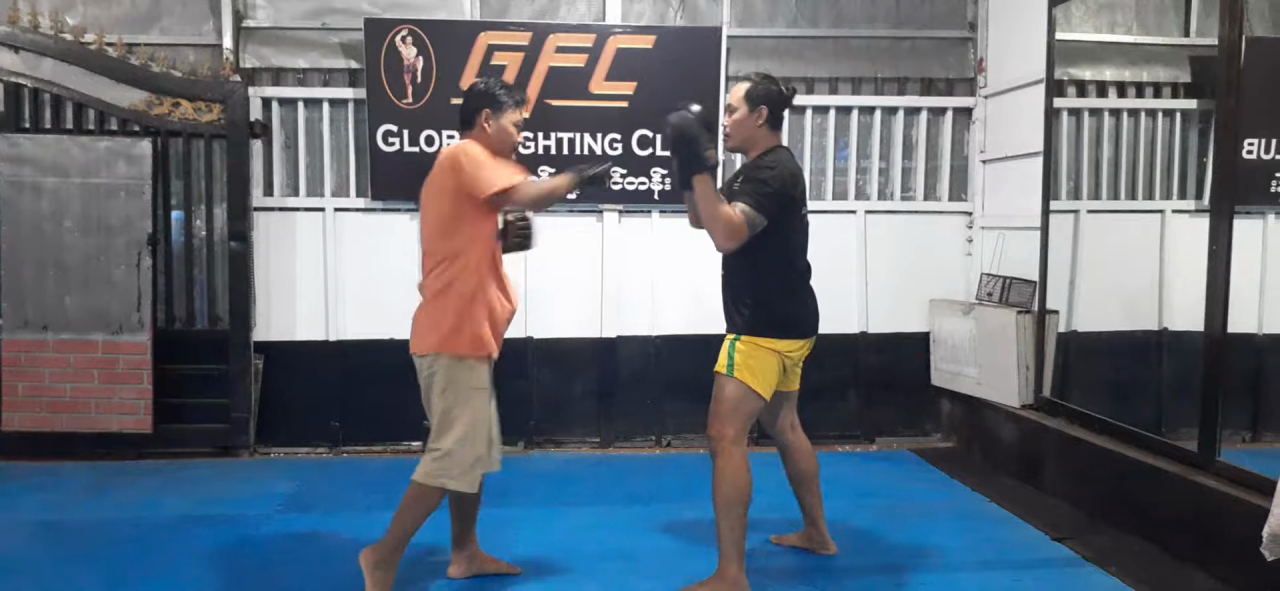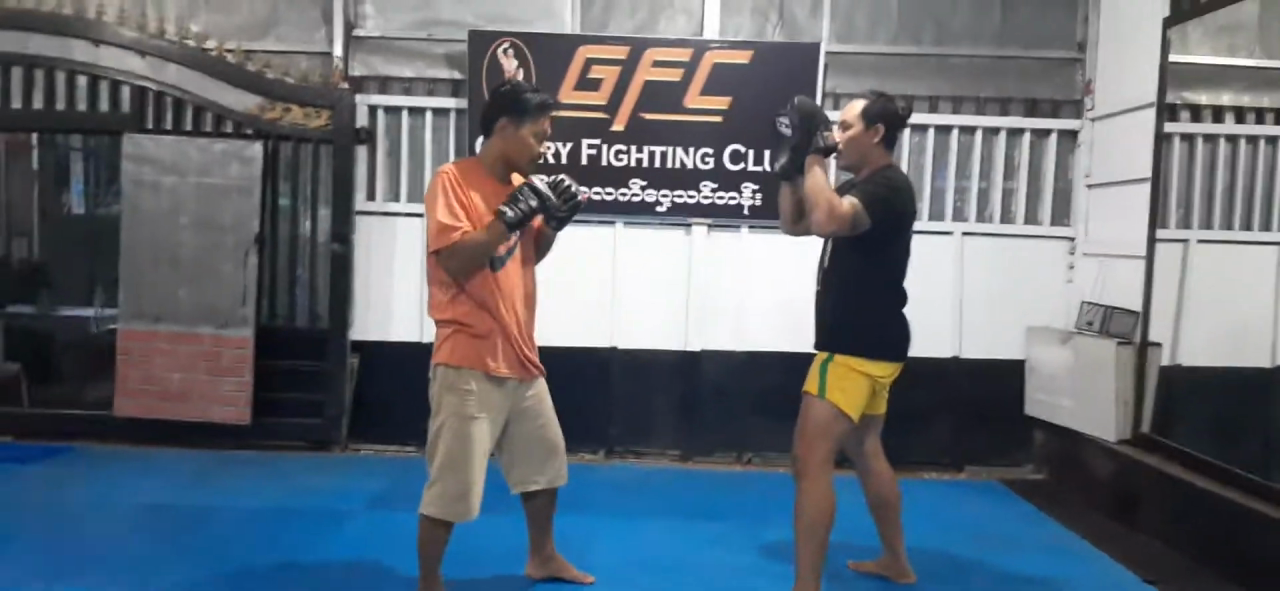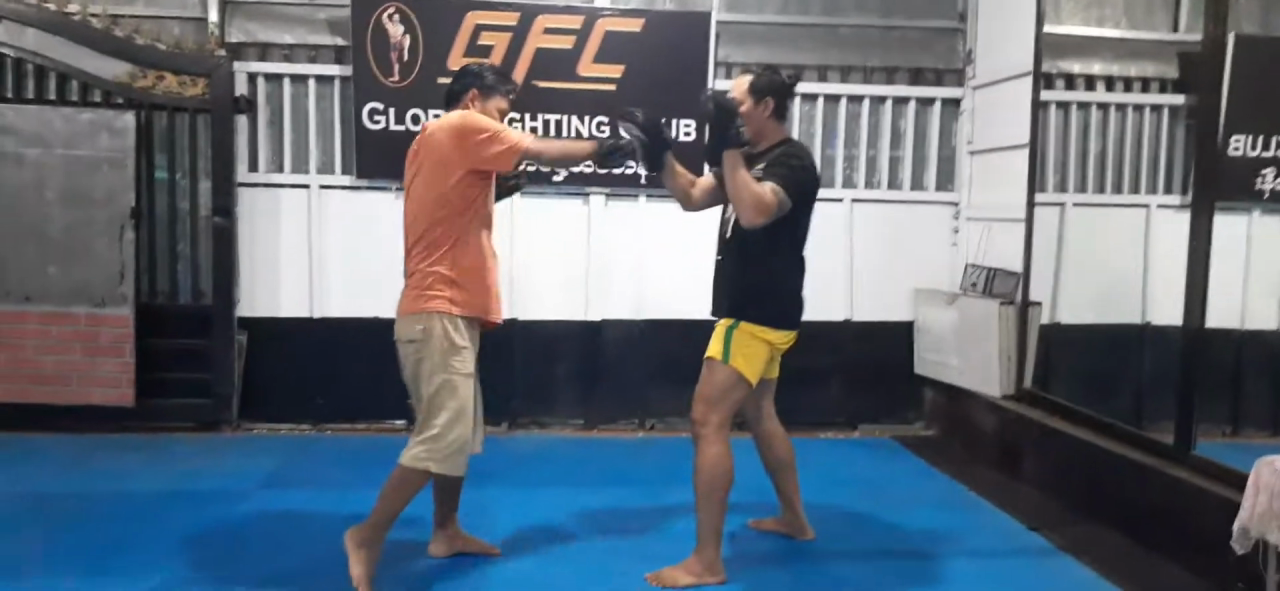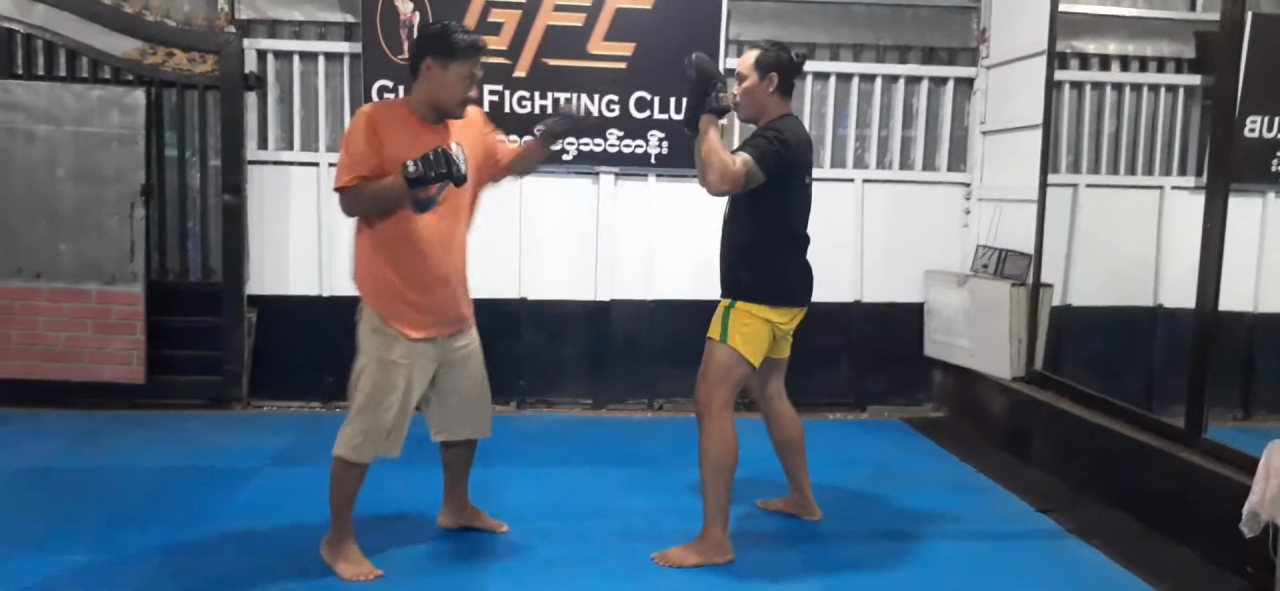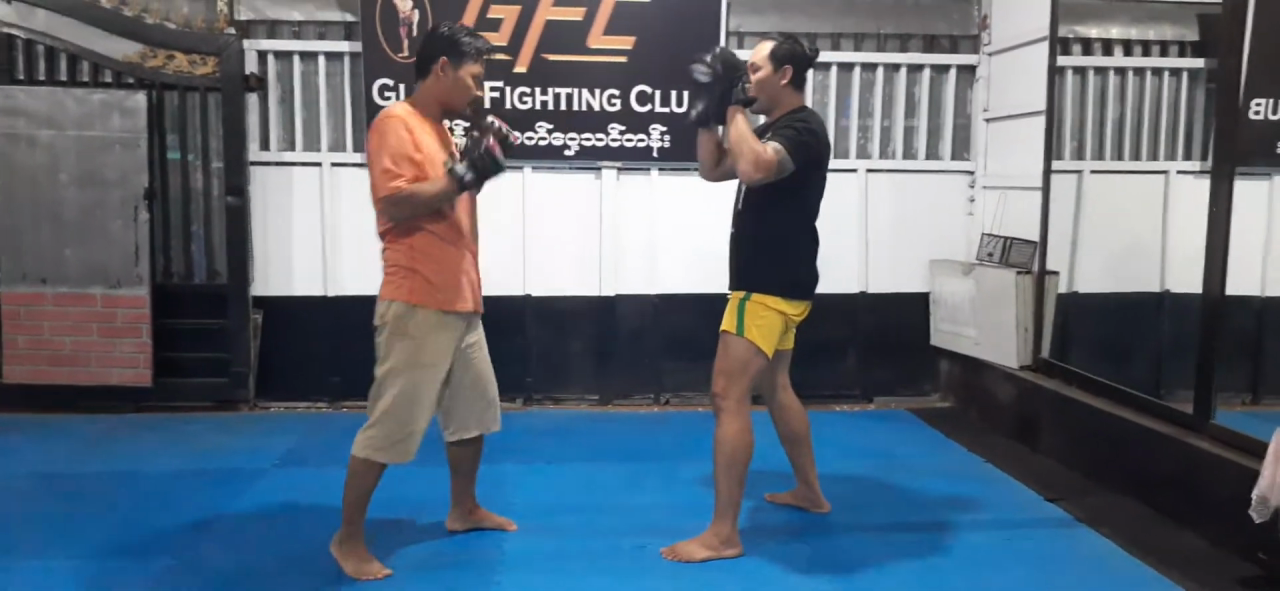
dt=1s
person 1, frame 1
left shoulder: (469, 166)
right shoulder: (465, 156)
right elbow: (529, 195)
right wrist: (580, 174)
left hip: (468, 336)
right hip: (454, 336)
left knee: (478, 449)
right knee: (454, 454)
person 1, frame 2
left shoulder: (518, 183)
right shoulder: (451, 180)
right elbow: (455, 261)
left wrist: (553, 220)
right wrist: (511, 214)
left hip: (520, 358)
right hip: (469, 363)
left knee: (544, 460)
right knee: (453, 480)
person 1, frame 3
left shoulder: (430, 143)
right shoulder: (464, 129)
right elbow: (544, 152)
left wrist: (499, 187)
right wrist: (608, 147)
left hip: (440, 310)
right hip: (440, 313)
left knee: (459, 428)
right knee: (443, 434)
left ankle: (446, 531)
right ankle: (366, 536)
person 1, frame 4
left shoulder: (470, 123)
right shoulder: (374, 121)
left elbow: (508, 164)
right elbow: (353, 200)
left wrist: (547, 136)
right wrist: (415, 175)
left hip: (452, 307)
right hip: (393, 308)
left knee: (467, 410)
right knee: (370, 424)
left ankle: (457, 506)
right ankle: (338, 539)
person 1, frame 5
left shoulder: (436, 126)
right shoulder: (396, 122)
right elbow: (395, 206)
left wrist: (477, 165)
right wrist: (461, 173)
left hip: (457, 300)
right hip: (415, 303)
left knee: (475, 406)
right knee: (394, 420)
left ankle: (465, 508)
right ankle: (349, 535)
person 2, frame 1
left shoulder: (773, 172)
right shoulder: (760, 168)
left elbow: (726, 235)
right elbow: (705, 218)
left wrist: (697, 168)
right wrist: (693, 172)
left hip: (766, 327)
right hip: (782, 322)
left knee: (725, 436)
right knee: (783, 426)
right ankle: (817, 533)
person 2, frame 2
left shoulder: (887, 188)
right shoulder: (861, 187)
left elbow: (825, 221)
right elbow: (795, 224)
left wrist: (813, 155)
right wrist: (791, 166)
left hip: (859, 348)
right hip: (866, 345)
left knee: (811, 459)
right knee: (865, 450)
person 2, frame 3
left shoulder: (792, 162)
right shoulder: (749, 159)
left elbow: (753, 214)
right elbow: (693, 197)
left wrist: (728, 149)
right wrist: (659, 152)
left hip: (760, 314)
right hip: (753, 311)
left knee: (707, 422)
right knee: (760, 414)
right ankle: (794, 519)
person 2, frame 4
left shoulder: (781, 137)
right shoulder: (771, 135)
left elbow: (721, 181)
right elbow: (713, 178)
left wrist: (709, 112)
right wrist: (701, 121)
left hip: (760, 293)
right hip: (775, 290)
left knee: (712, 402)
right knee: (769, 393)
left ankle: (715, 540)
right ankle: (803, 499)
person 2, frame 5
left shoulder: (803, 128)
right shoulder: (772, 128)
left elbow: (753, 169)
right elbow: (714, 169)
left wrist: (732, 105)
right wrist: (708, 114)
left hip: (771, 285)
right hip: (771, 282)
left knee: (728, 395)
right knee: (774, 385)
left ankle: (723, 534)
right ankle: (810, 491)
